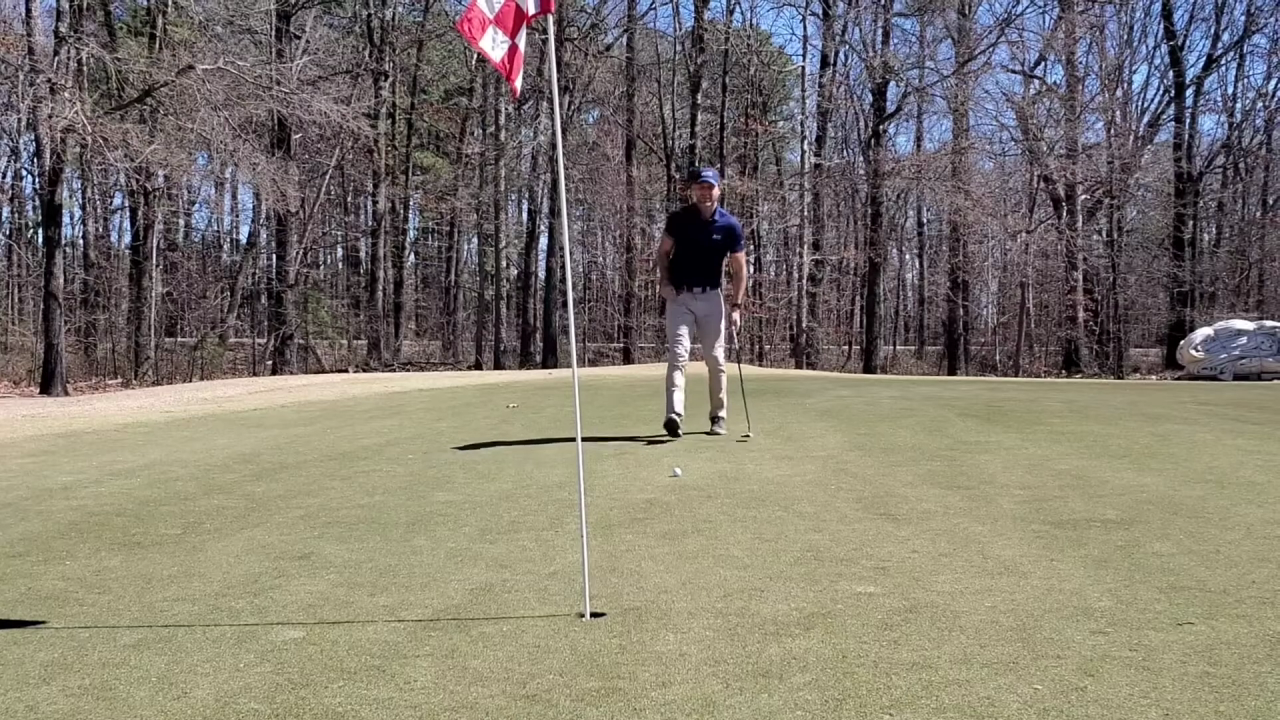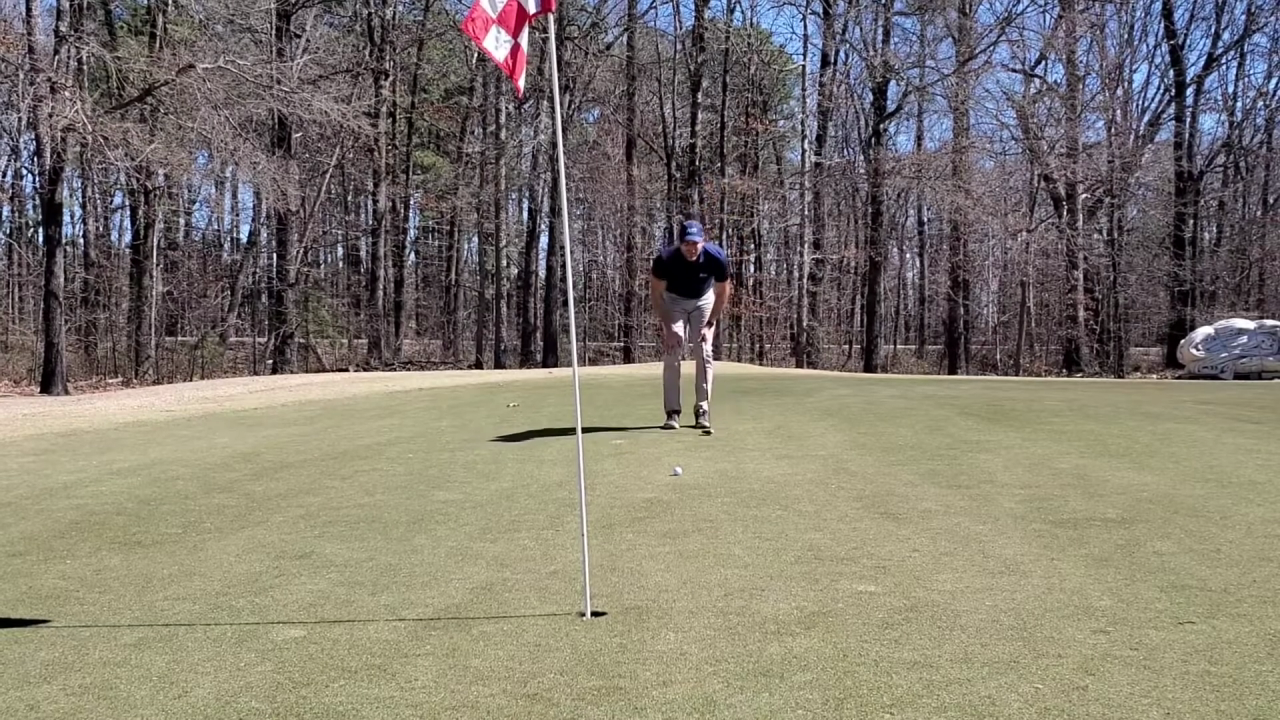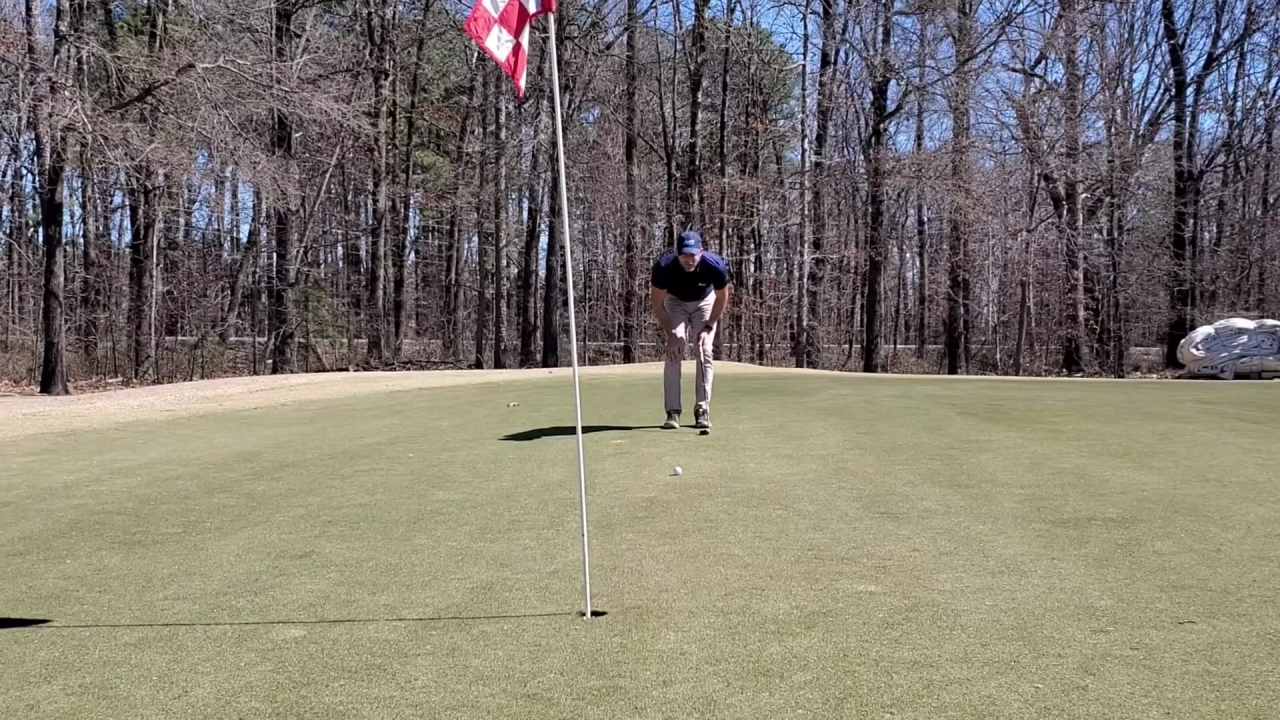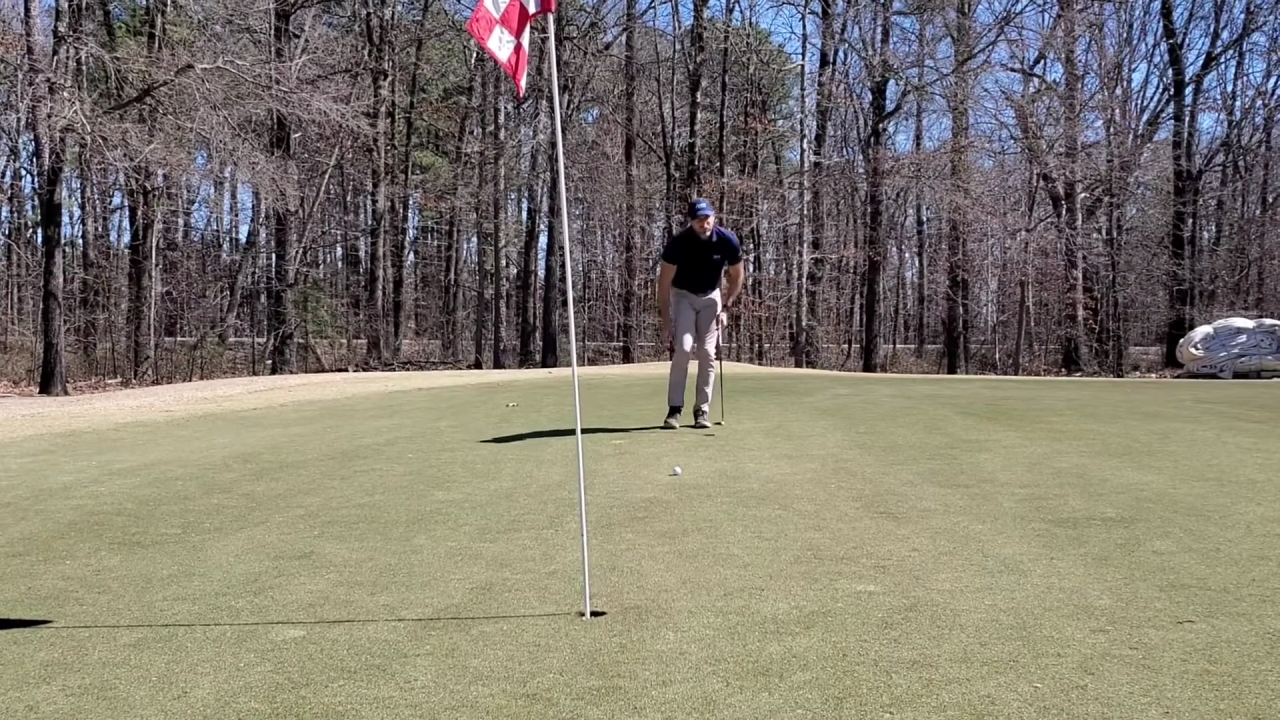
dt=1s
person 1, frame 1
left shoulder: (731, 225)
right shoulder: (678, 219)
left elbow: (739, 268)
right elbow: (664, 251)
left wrist: (736, 305)
right wrist: (665, 281)
left hip: (710, 297)
right hip: (680, 297)
left knee: (715, 360)
right knee: (678, 354)
left ankle: (718, 416)
right ankle: (674, 414)
person 1, frame 2
left shoulder: (716, 257)
right shoulder: (665, 259)
left elbow: (722, 293)
right elbow: (656, 294)
left wrist: (710, 325)
right wrist: (668, 328)
left hip: (704, 299)
right hip: (674, 300)
left knee: (705, 352)
right knee: (672, 353)
left ankle: (702, 409)
right ankle: (673, 411)
person 1, frame 3
left shoulder: (715, 266)
right shoulder: (663, 267)
left elbow: (722, 297)
right elbow: (657, 302)
left wrist: (709, 327)
right wrist: (669, 334)
left hip: (705, 301)
right hip: (675, 302)
left knee: (705, 351)
right knee: (673, 351)
left ankle: (702, 410)
right ankle: (673, 411)
person 1, frame 4
left shoulder: (728, 241)
right shoulder: (677, 243)
left elbow: (737, 276)
right elbow: (664, 283)
left wrist: (725, 308)
right wrist: (666, 322)
left hip: (711, 296)
right hip: (682, 295)
left knee: (707, 352)
right knee: (683, 348)
left ankle: (702, 410)
right ankle: (675, 408)
